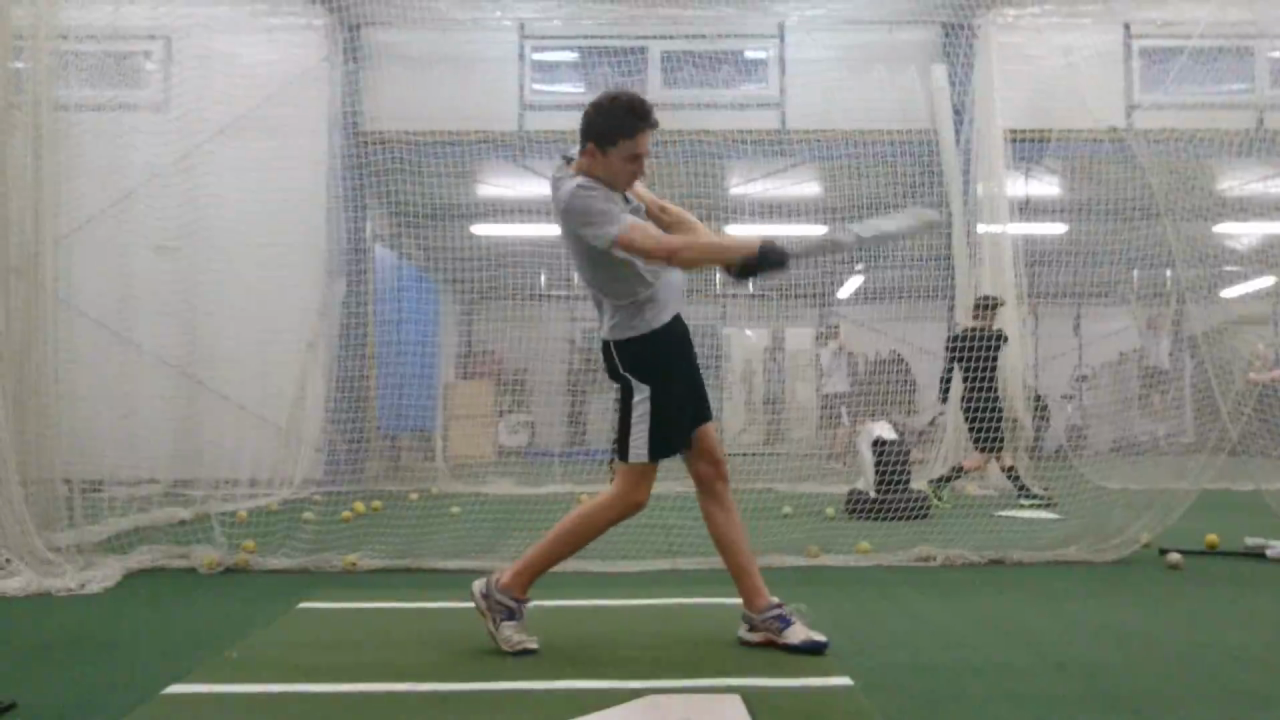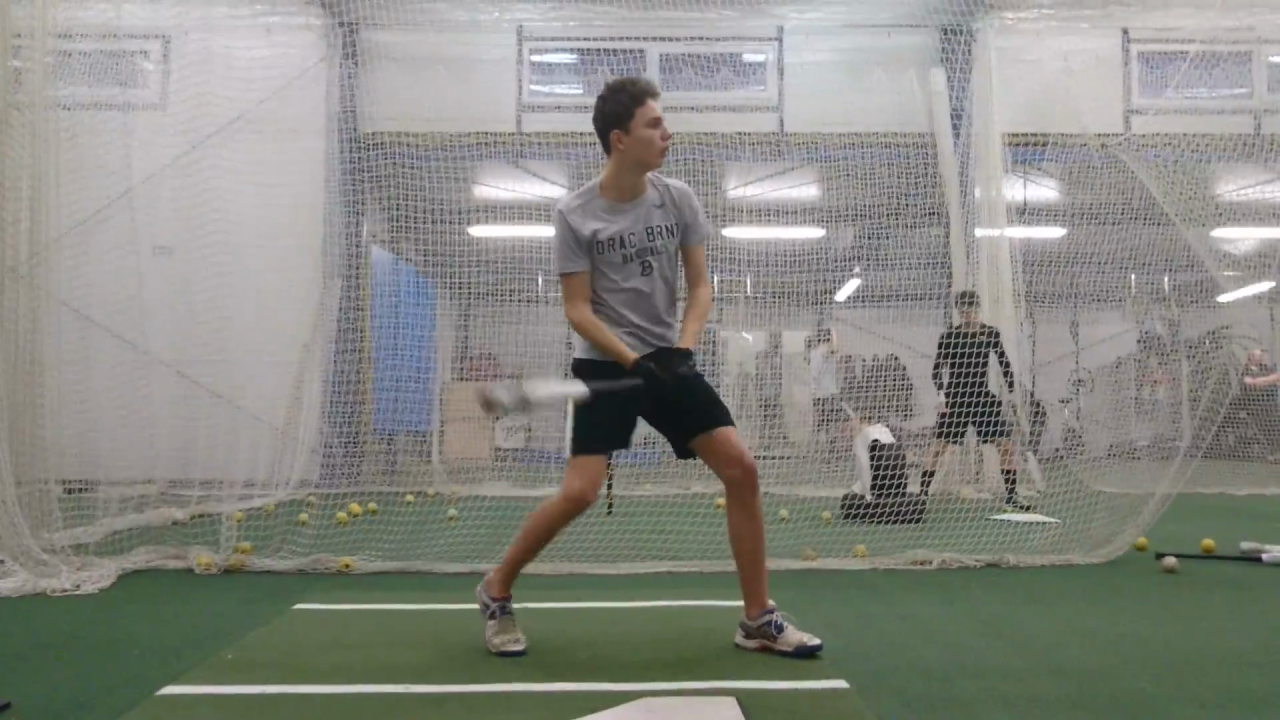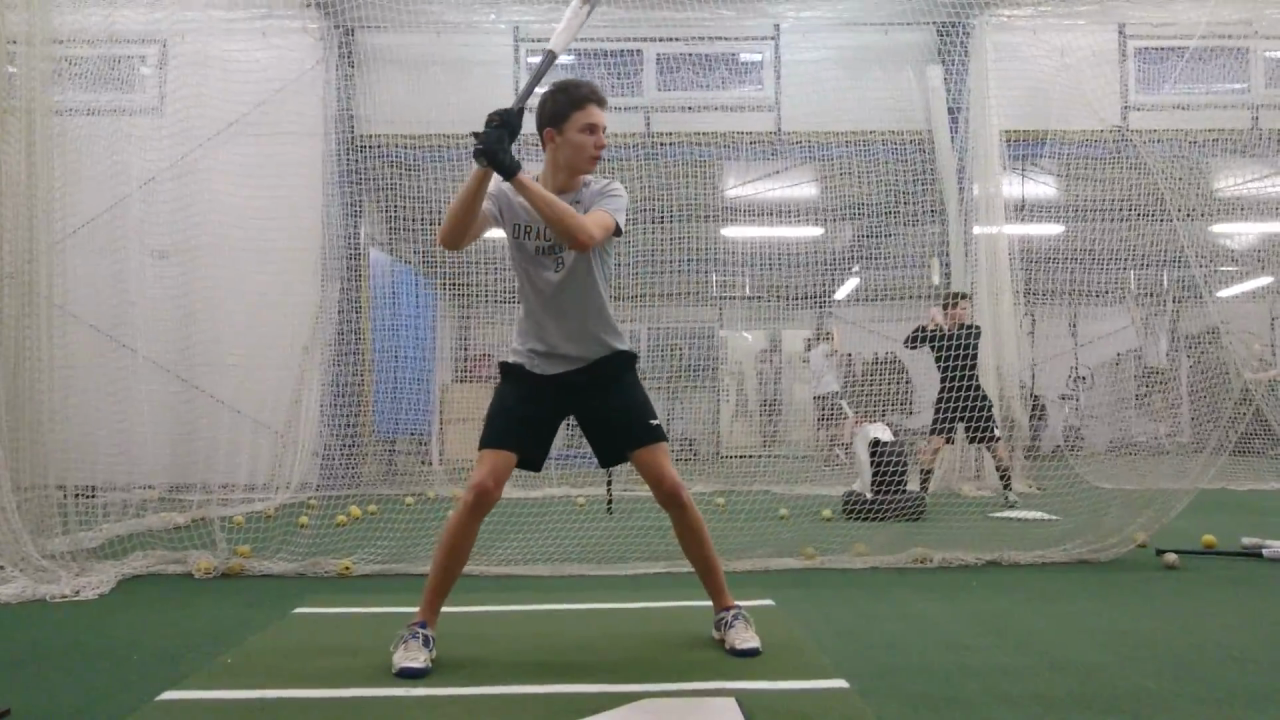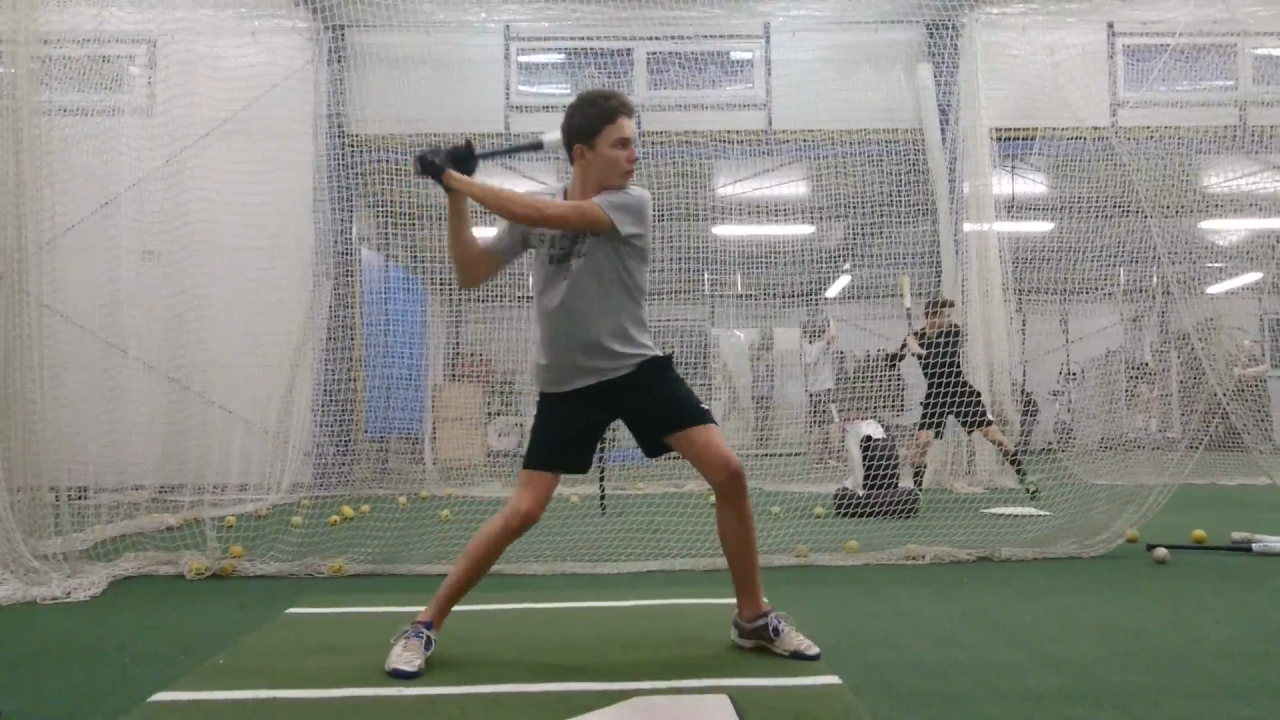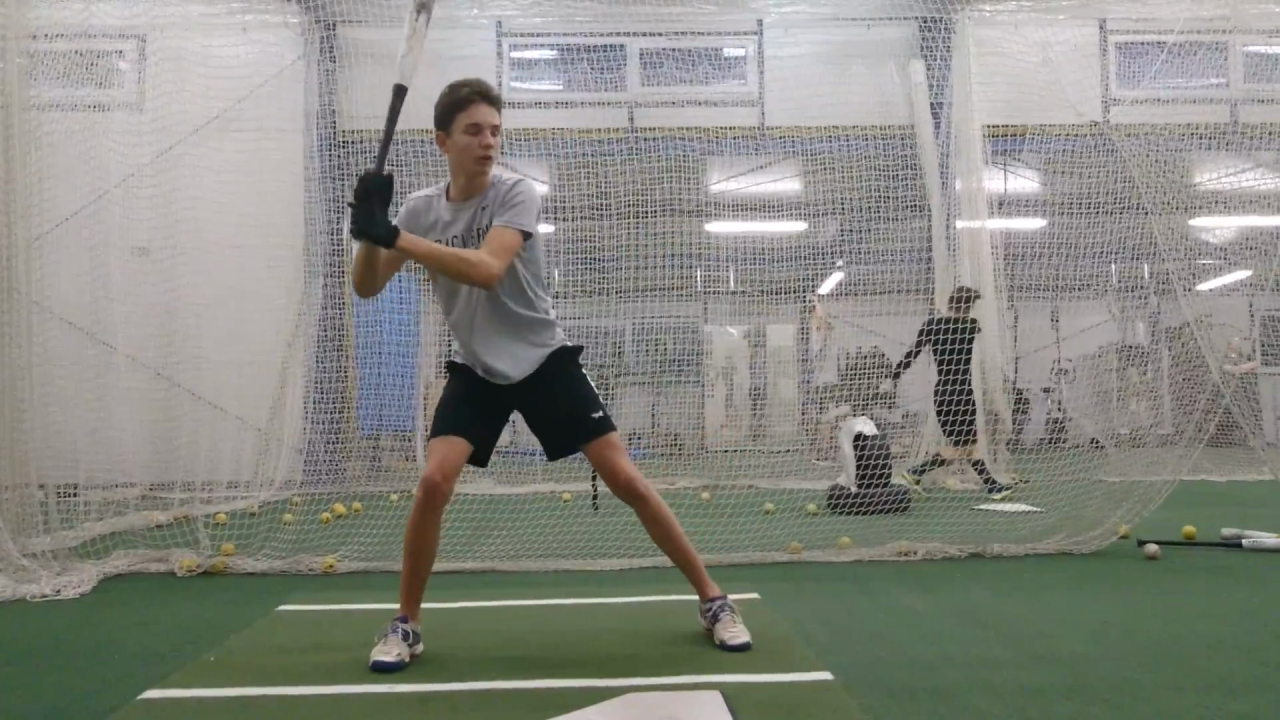
dt=1s
person 1, frame 1
left shoulder: (590, 172)
right shoulder: (579, 197)
left elbow: (655, 209)
right elbow: (663, 251)
left wrist: (728, 250)
right wrist: (749, 251)
left hip: (660, 337)
right hip: (644, 346)
left knee: (711, 469)
right knee: (629, 492)
left ankle: (762, 612)
right ankle: (505, 589)
person 1, frame 2
left shoulder: (680, 199)
right shoulder: (574, 214)
left elbow: (700, 285)
right elbow: (578, 310)
left wrist: (678, 352)
right wrist: (635, 363)
left hip: (671, 359)
right hip: (606, 362)
left knee: (743, 472)
right knee: (579, 492)
left ankle: (760, 620)
right ankle: (495, 597)
person 1, frame 3
left shoulder: (609, 194)
right shoulder: (507, 197)
left elbow: (583, 235)
right elbow: (451, 238)
left wrist: (514, 171)
right wrist: (488, 166)
left hip: (603, 364)
right hip: (532, 368)
left knee: (670, 488)
right knee: (481, 492)
left ankle: (726, 610)
right ankle: (421, 626)
person 1, frame 4
left shoulder: (634, 200)
right shoulder: (530, 220)
left elbow: (543, 214)
right elbow: (469, 275)
left wrist: (454, 178)
right wrist: (455, 196)
left hip: (641, 367)
right hip: (569, 381)
left knee: (728, 473)
right knee: (523, 510)
left ankle: (754, 618)
right ankle: (426, 622)
person 1, frame 5
left shoulder: (517, 193)
right shoulder: (421, 209)
left elbow: (486, 270)
right elbow: (365, 287)
left wrist: (394, 232)
right wrist: (370, 230)
left hip: (543, 360)
right hip: (476, 369)
left knee: (626, 479)
right knee: (434, 483)
left ankle: (712, 599)
right ankle: (406, 623)
person 2, frame 1
left shoulder: (954, 339)
right shoulder: (995, 336)
left elbow: (947, 372)
left wrist: (943, 398)
right wrist: (986, 328)
left hip: (970, 401)
right hip: (986, 403)
left knee: (999, 449)
right knee: (983, 457)
left ankle: (1024, 491)
right ankle: (938, 483)
person 2, frame 2
left shoulder: (991, 333)
right shoulder: (948, 337)
left elbow: (1003, 361)
right elbow: (936, 369)
left wrist: (1011, 391)
right wrist: (942, 393)
left hip: (982, 397)
right hip: (954, 399)
left knee: (1005, 444)
right knee: (939, 447)
left ankle: (1012, 497)
right ankle: (922, 496)
person 2, frame 3
left shoulder: (974, 330)
right shoulder: (933, 333)
left elbow: (962, 345)
right elbow: (908, 343)
left wrist: (944, 326)
right wrist: (928, 324)
left hip: (974, 397)
right hip: (948, 398)
left knee: (996, 446)
right knee: (934, 444)
left ankle: (1008, 491)
right ankle: (921, 493)
person 2, frame 4
left shoulder: (954, 332)
right shoulder: (915, 339)
left elbow: (948, 359)
left wrist: (920, 352)
right wrist: (904, 350)
left hip: (963, 394)
right hip: (936, 397)
left knee: (993, 433)
right knee: (922, 440)
left ankle: (1023, 477)
right ankle: (916, 487)
person 2, frame 5
left shoulder: (930, 325)
right shoulder: (970, 326)
left elbow: (911, 354)
left wrist: (893, 378)
right wrist: (962, 315)
left hip: (942, 391)
right hip: (960, 392)
left knee: (966, 442)
right knee: (960, 446)
left ankle: (991, 486)
right ankle: (917, 472)
